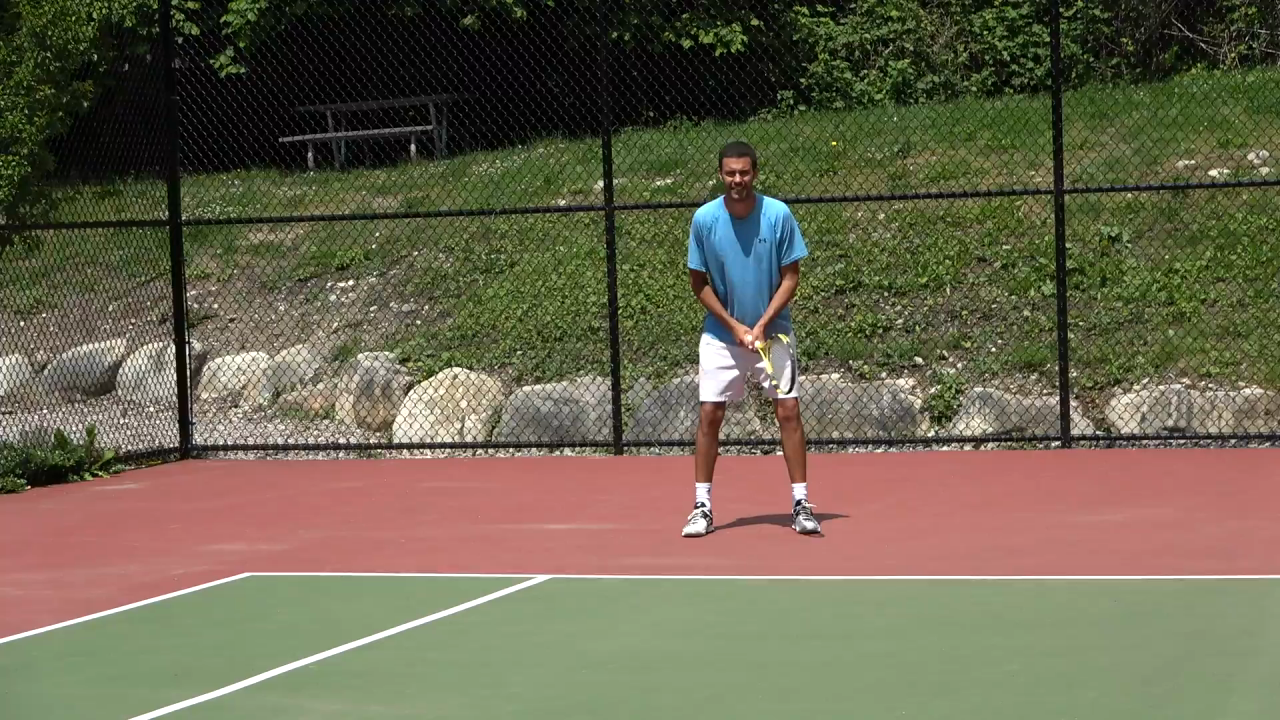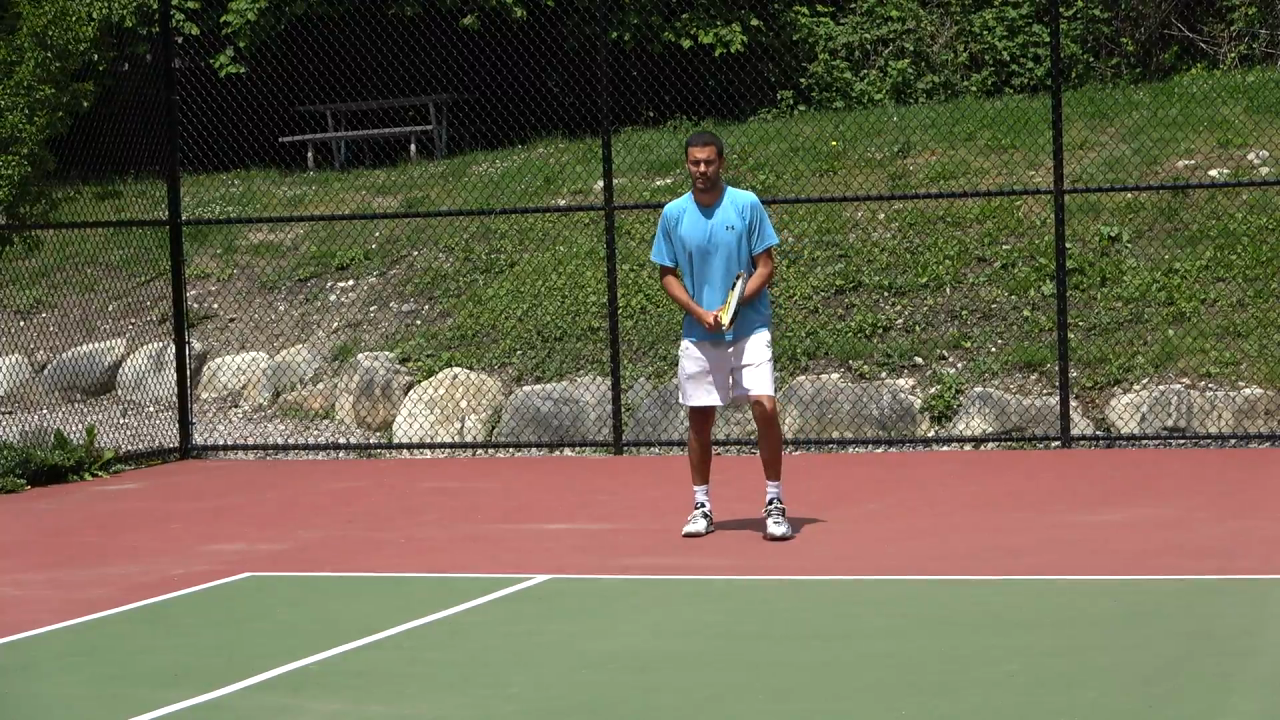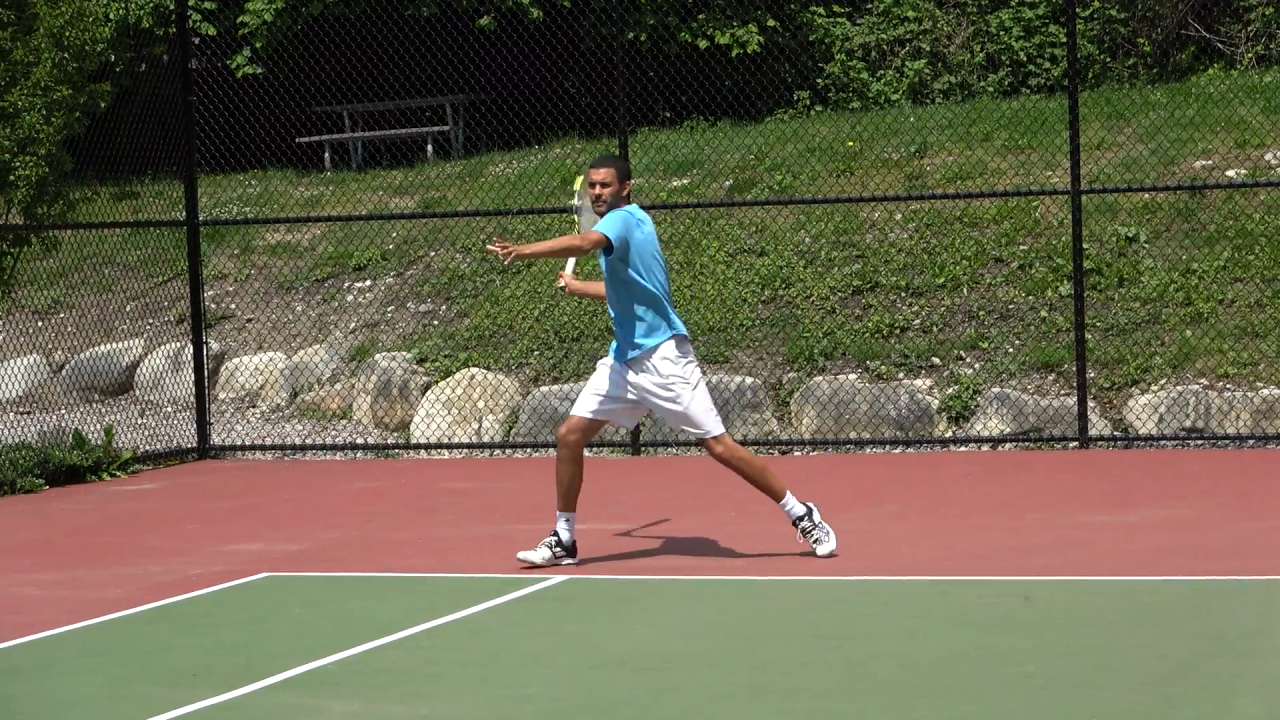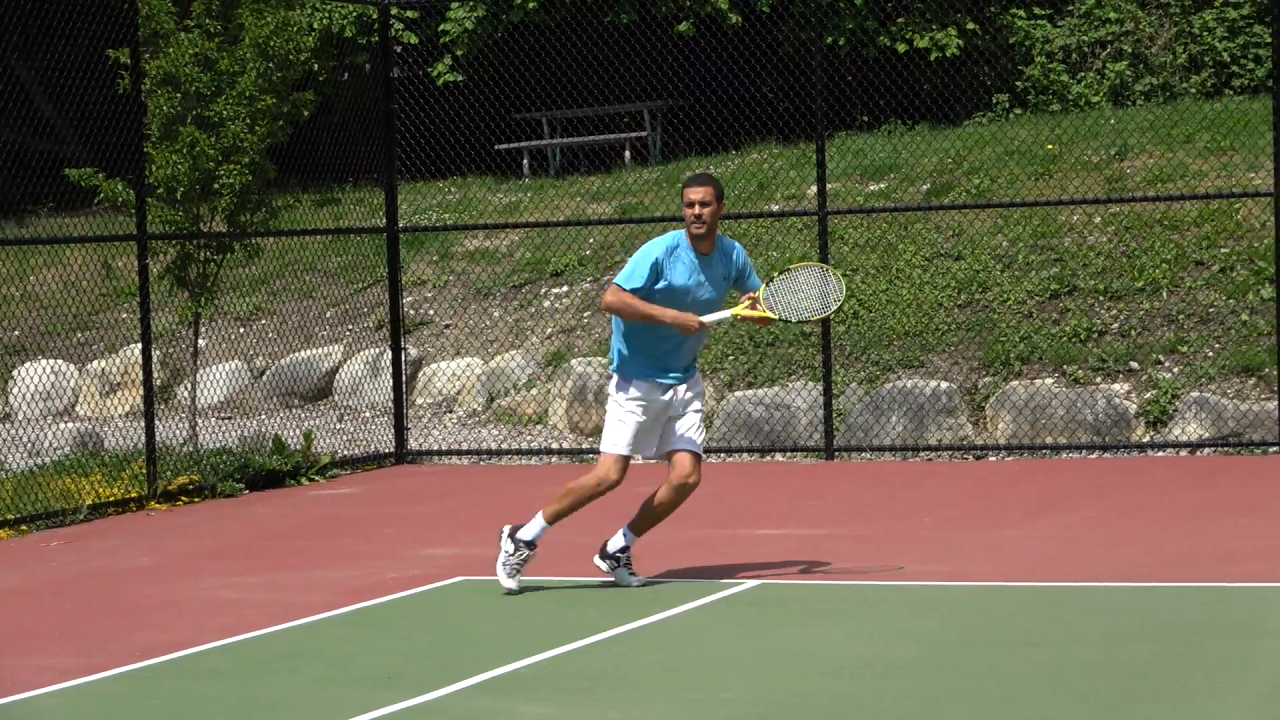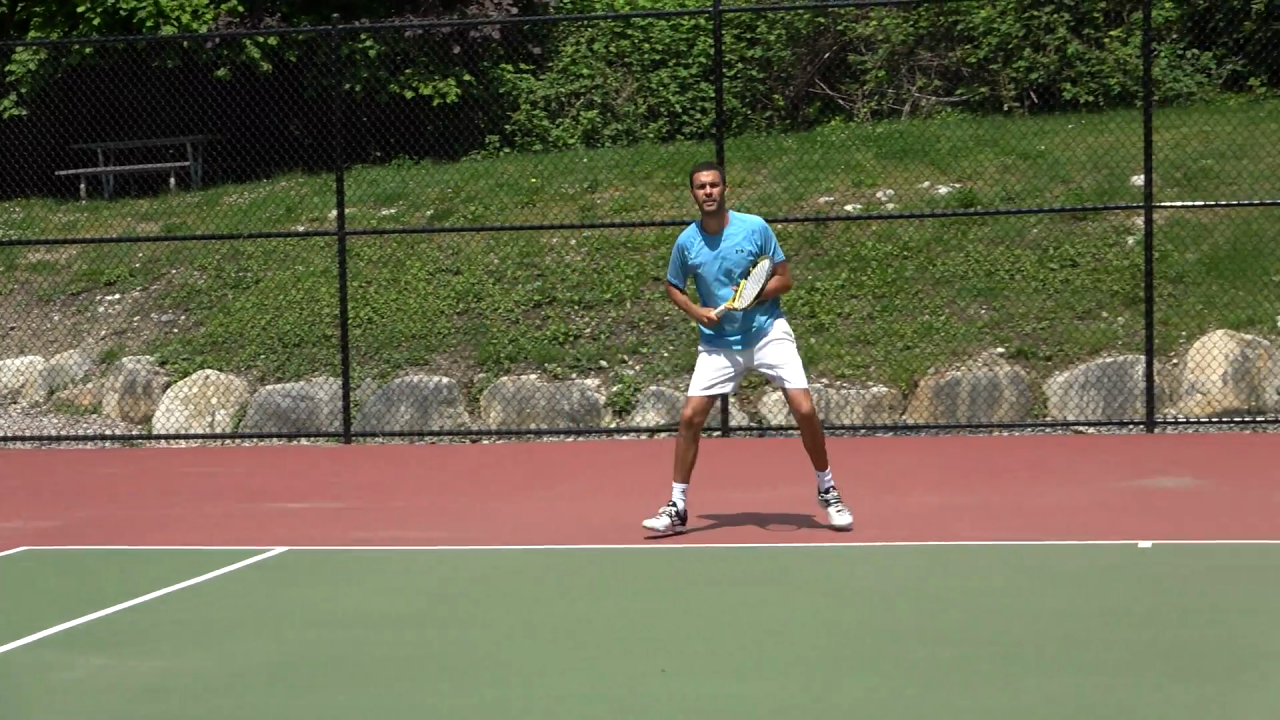
dt=1s
person 1, frame 1
left shoulder: (779, 214)
right shoulder: (704, 219)
left elbow: (791, 276)
right elbow: (699, 282)
left wrist: (762, 325)
right wrist: (734, 325)
left hip: (773, 331)
right hip: (721, 333)
left knee: (789, 410)
right knee: (710, 414)
left ankle: (800, 502)
right ankle: (702, 506)
person 1, frame 2
left shoulder: (747, 205)
right shoulder: (672, 214)
left elbow: (766, 266)
right elbow: (668, 275)
left wrist: (733, 307)
right wrist: (700, 313)
left hip: (750, 329)
right hip: (697, 335)
left knee: (765, 406)
right knee: (700, 419)
left ankle: (774, 503)
right ankle: (702, 506)
person 1, frame 3
left shoulder: (629, 217)
right shoulder: (612, 224)
left elbow: (587, 241)
left wrist: (523, 250)
right wrist: (576, 283)
left hip: (662, 354)
right hip: (623, 356)
left knee: (720, 447)
right knee: (569, 436)
left ankle: (801, 515)
right ankle: (564, 539)
person 1, frame 4
left shoulder: (733, 254)
right shoulder: (660, 248)
left elbow: (757, 308)
right elbow: (612, 298)
left wrist: (756, 309)
right wrist: (672, 315)
left hip: (683, 381)
right hip: (635, 377)
left knee: (686, 478)
right knee: (608, 478)
left ankle: (617, 549)
right ankle: (523, 537)
person 1, frame 5
left shoulder: (755, 227)
right shoulder: (686, 241)
left elbow: (785, 279)
right elbow: (672, 291)
left wrist: (754, 297)
right wrist: (695, 310)
left hip: (767, 331)
right hip: (718, 342)
left knee: (805, 410)
right knee: (691, 417)
left ankle: (827, 491)
right ankle: (677, 508)
